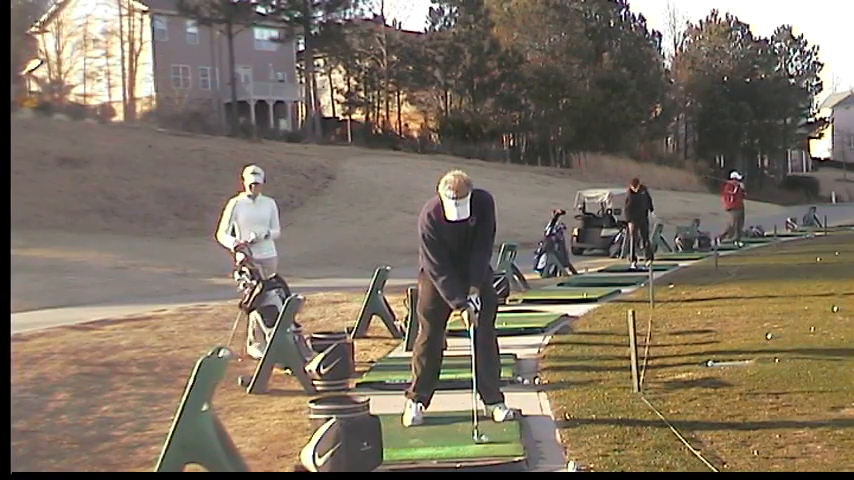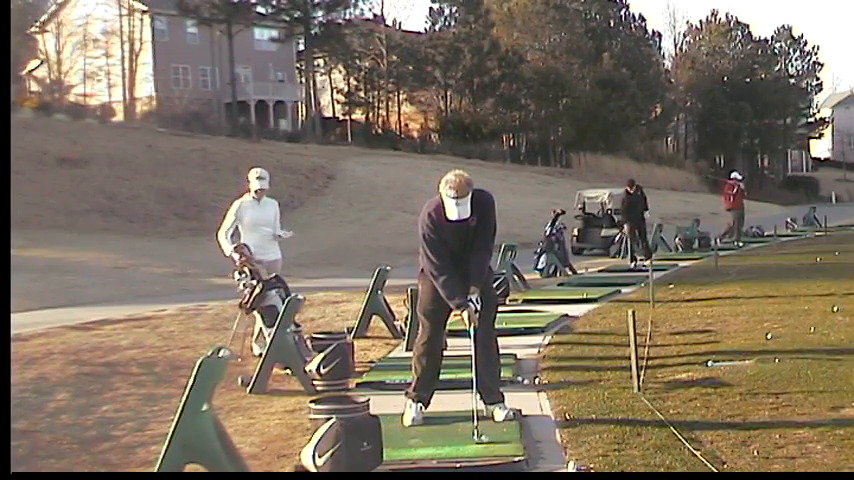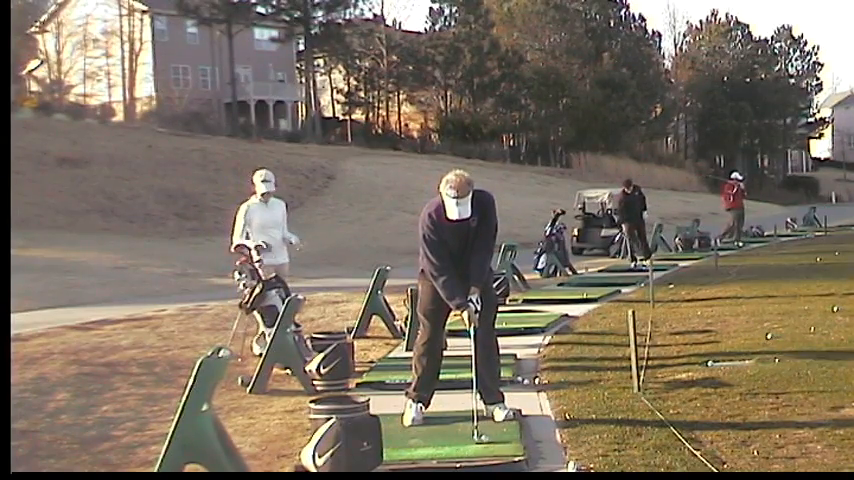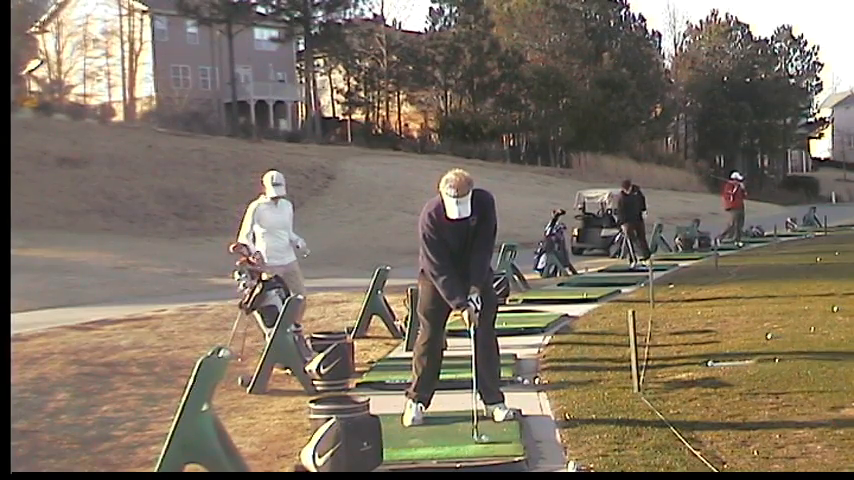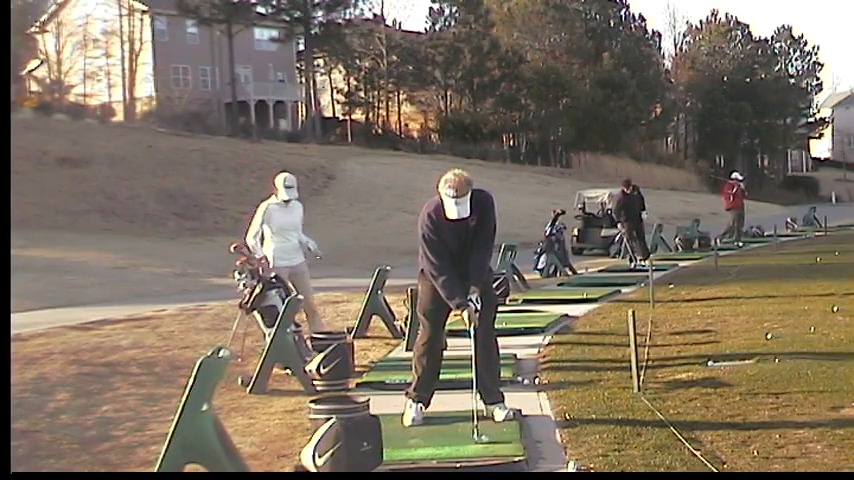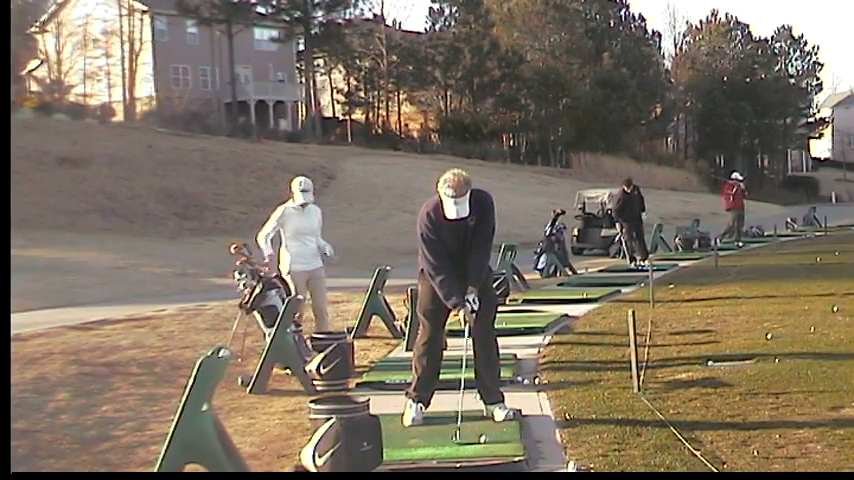
dt=0.3s
person 1, frame 1
left shoulder: (484, 202)
right shoulder: (429, 215)
left elbow: (483, 249)
right elbow: (437, 267)
left wrist: (474, 291)
right wrist: (459, 304)
left hip: (477, 274)
right hip: (437, 277)
left knee: (485, 335)
right knee: (429, 336)
left ankle: (493, 399)
right ankle: (416, 400)
person 1, frame 2
left shoulder: (485, 202)
right shoulder: (430, 215)
left elbow: (483, 249)
right elbow: (437, 267)
left wrist: (474, 290)
right wrist: (459, 304)
left hip: (477, 273)
right hip: (437, 277)
left knee: (485, 335)
right knee: (429, 335)
left ankle: (493, 399)
right ankle: (416, 400)
person 1, frame 3
left shoulder: (485, 203)
right shoulder: (431, 215)
left elbow: (484, 249)
right elbow: (438, 268)
left wrist: (475, 291)
right wrist: (460, 304)
left hip: (477, 274)
right hip: (437, 277)
left knee: (485, 335)
right knee: (429, 335)
left ankle: (493, 400)
right ankle: (416, 400)
person 1, frame 4
left shoulder: (485, 202)
right shoulder: (430, 215)
left elbow: (483, 249)
right elbow: (438, 267)
left wrist: (475, 291)
right wrist: (460, 304)
left hip: (477, 274)
right hip: (437, 276)
left knee: (485, 335)
right knee: (429, 335)
left ankle: (493, 400)
right ankle: (416, 400)
person 1, frame 5
left shoulder: (484, 202)
right shoulder: (429, 215)
left elbow: (483, 249)
right elbow: (437, 267)
left wrist: (474, 291)
right wrist: (459, 304)
left hip: (476, 274)
right hip: (436, 277)
left knee: (485, 335)
right knee: (429, 335)
left ankle: (493, 400)
right ankle: (416, 400)
person 1, frame 6
left shoulder: (483, 202)
right shoulder: (428, 215)
left elbow: (481, 249)
right elbow: (435, 267)
left wrist: (472, 291)
right wrist: (456, 303)
left hip: (476, 274)
right hip: (436, 276)
left knee: (485, 334)
right knee: (429, 335)
left ankle: (493, 400)
right ankle: (416, 400)
person 2, frame 1
left shoulder: (270, 203)
right shoulder: (235, 204)
left elbow: (277, 231)
right elbow: (222, 234)
left wrist: (263, 234)
right wrist: (236, 244)
left hip: (269, 256)
left ankle: (261, 341)
right ankle: (255, 343)
person 2, frame 2
left shoulder: (273, 205)
right shoulder: (240, 205)
left elbow: (276, 231)
right elbow: (223, 234)
left wrist: (281, 234)
right wrist: (232, 253)
left hip: (273, 259)
right hip: (251, 261)
person 2, frame 3
left shoulder: (280, 205)
right shoulder: (247, 208)
right elbow: (237, 239)
left wrist: (292, 238)
right wrist: (253, 245)
left hip: (281, 260)
right hip: (261, 263)
left ankle: (262, 340)
person 2, frame 4
left shoulder: (287, 206)
right shoulder: (256, 208)
right elbow: (243, 238)
left wrist: (299, 242)
right wrist: (254, 252)
left hip: (289, 262)
right hip: (268, 265)
person 2, frame 5
left shoulder: (298, 207)
right shoulder: (266, 208)
right elbow: (251, 237)
left wrist: (310, 244)
right wrist: (260, 256)
left hip: (298, 262)
right hip: (275, 265)
left knee: (309, 303)
person 2, frame 6
left shoulder: (316, 211)
right shoulder: (283, 212)
right elbow: (263, 236)
left wrist: (326, 249)
right wrist: (269, 256)
left hip: (316, 267)
right hip: (293, 269)
left knee: (321, 309)
